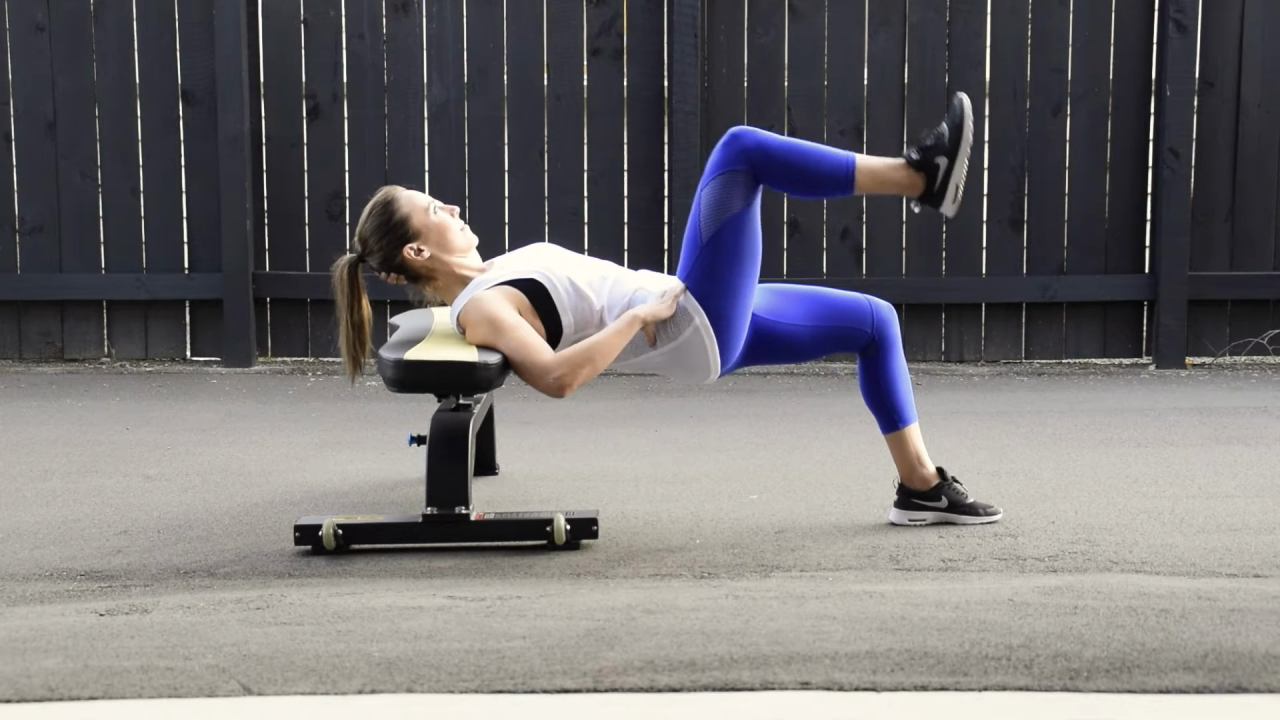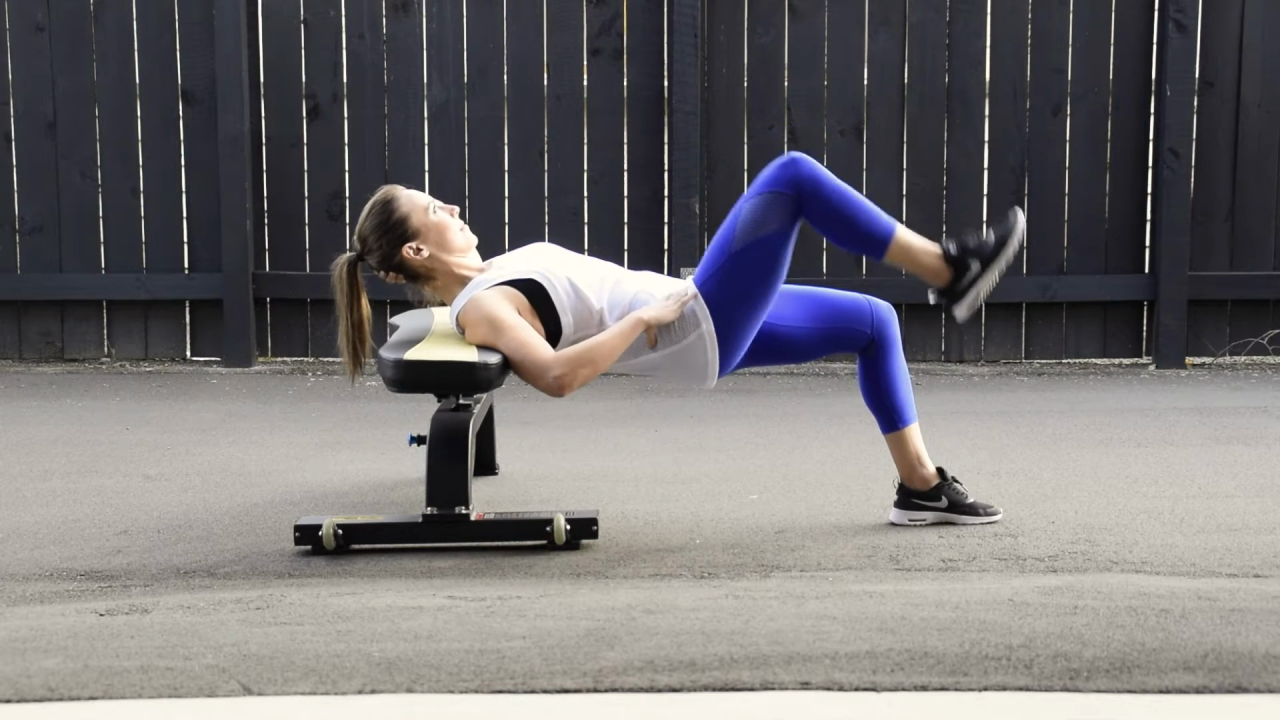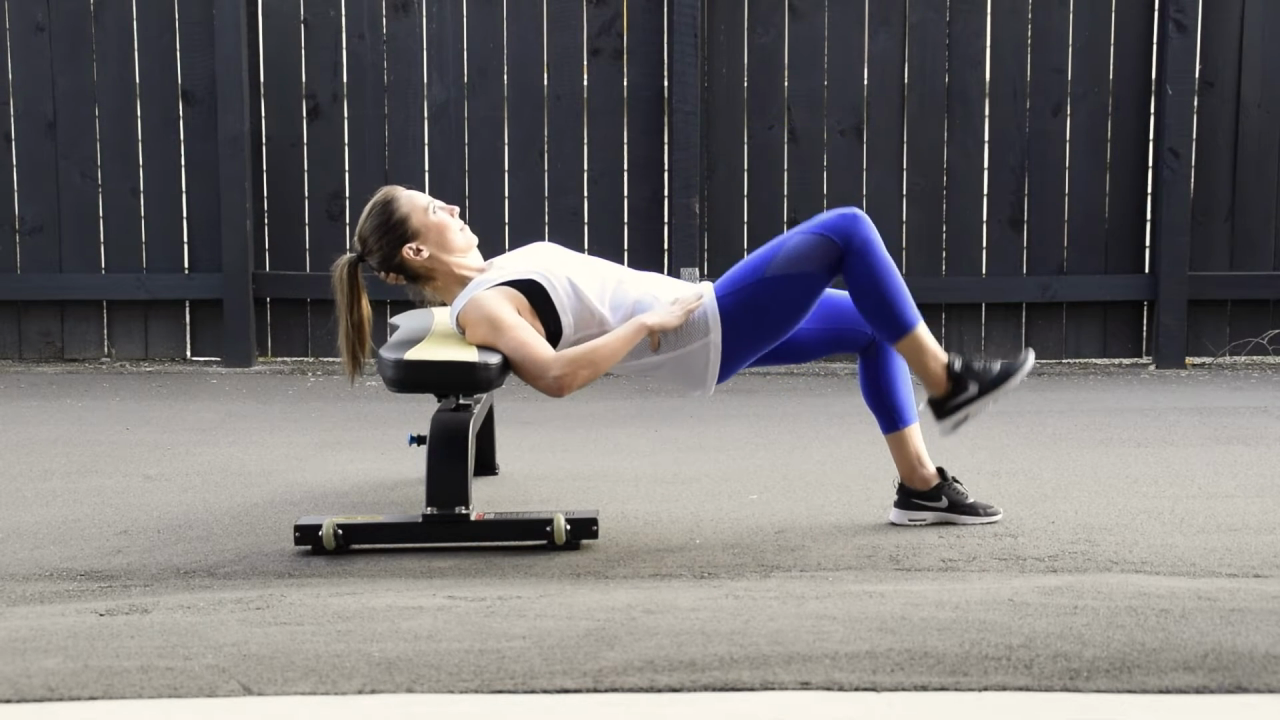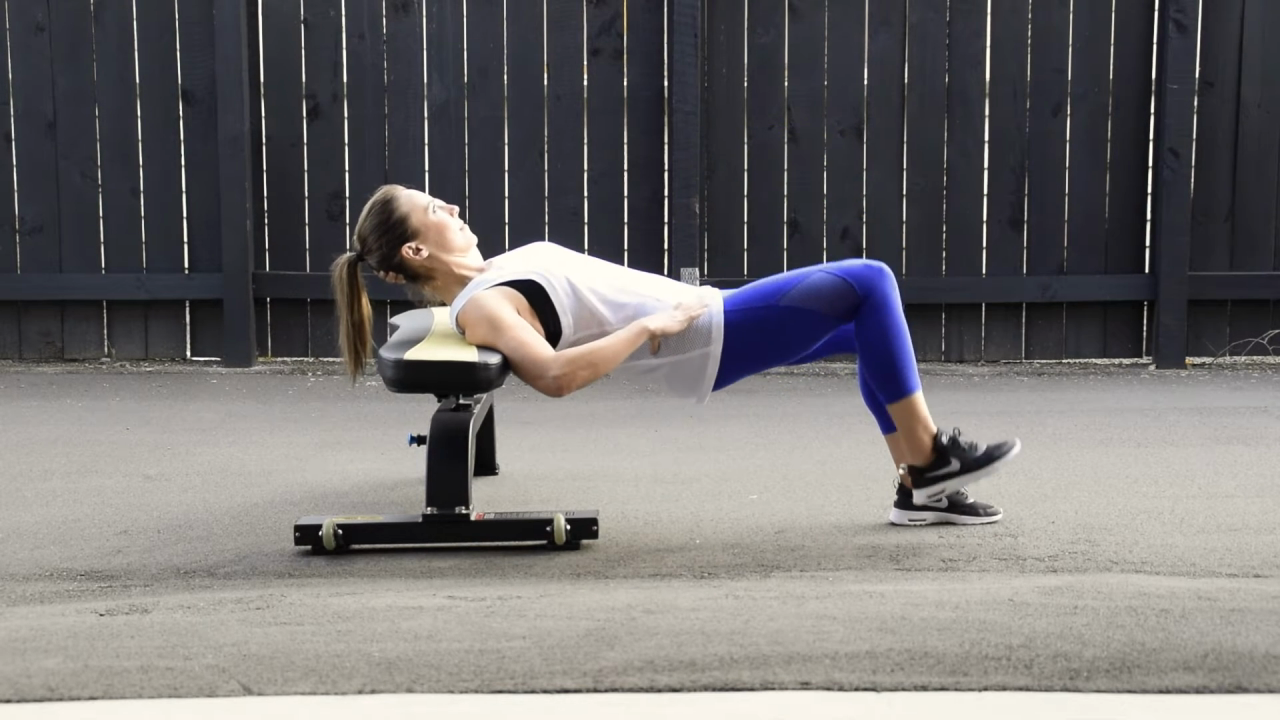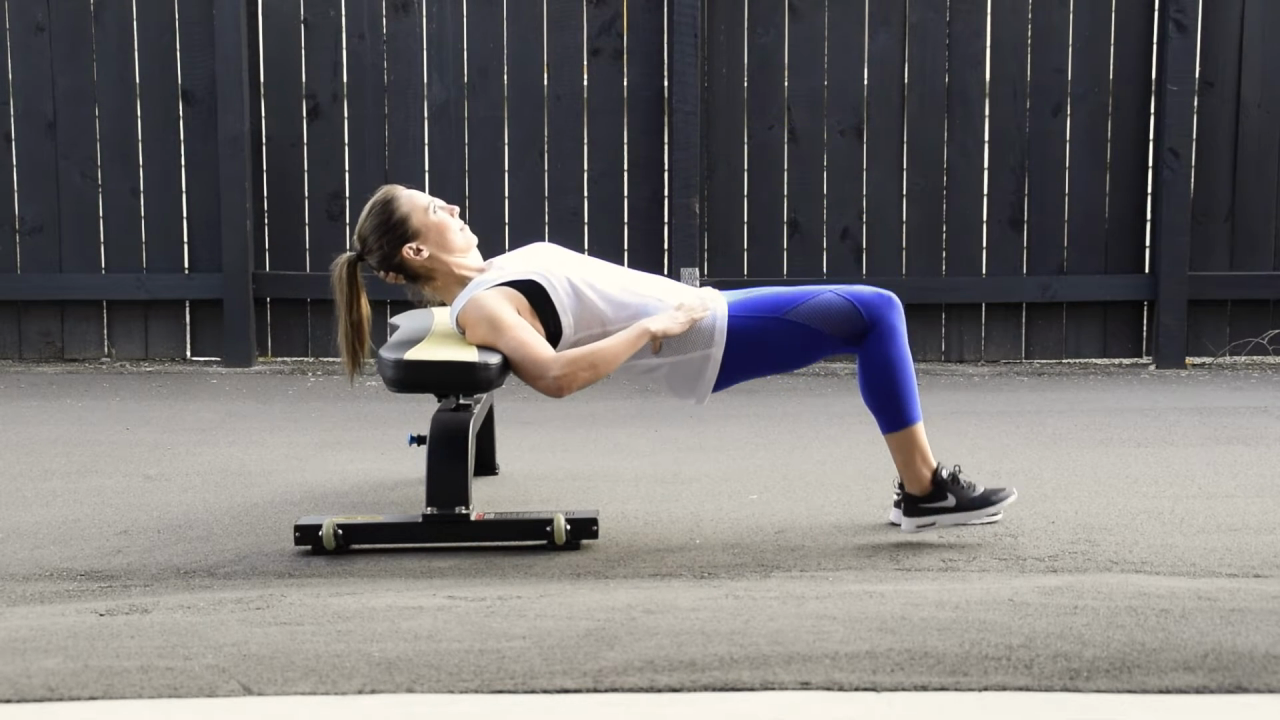
dt=0.2s
person 1, frame 1
left shoulder: (485, 283)
right shoulder: (479, 309)
right elbow: (558, 377)
right wrist: (641, 313)
left hip: (703, 323)
right hip: (693, 328)
left knee: (874, 322)
right knee: (739, 147)
left ankle: (921, 487)
right ankle: (922, 177)
person 1, frame 2
left shoulder: (486, 283)
right shoulder: (478, 309)
right elbow: (557, 375)
right wrist: (645, 317)
left hip: (694, 318)
right hip: (697, 331)
left knee: (873, 321)
right knee: (791, 174)
left ankle: (921, 487)
right ankle: (950, 272)
person 1, frame 3
left shoulder: (489, 283)
right shoulder: (479, 309)
right elbow: (557, 375)
right wrist: (650, 320)
left hip: (702, 321)
right hip: (701, 336)
left knee: (870, 324)
right knee: (843, 230)
left ankle: (921, 487)
right ankle: (945, 381)
person 1, frame 4
left shoulder: (486, 282)
right shoulder: (478, 310)
right elbow: (557, 374)
right wrist: (650, 325)
left hip: (702, 322)
right hip: (700, 343)
left knee: (864, 325)
right knee: (867, 283)
left ankle: (919, 485)
right ankle: (931, 455)
person 1, frame 5
left shoulder: (486, 281)
right shoulder: (479, 308)
right elbow: (557, 375)
right wrist: (654, 327)
left hip: (702, 316)
right hip: (700, 345)
left knee: (873, 316)
right knee: (875, 311)
left ankle: (918, 486)
right ankle: (924, 488)
